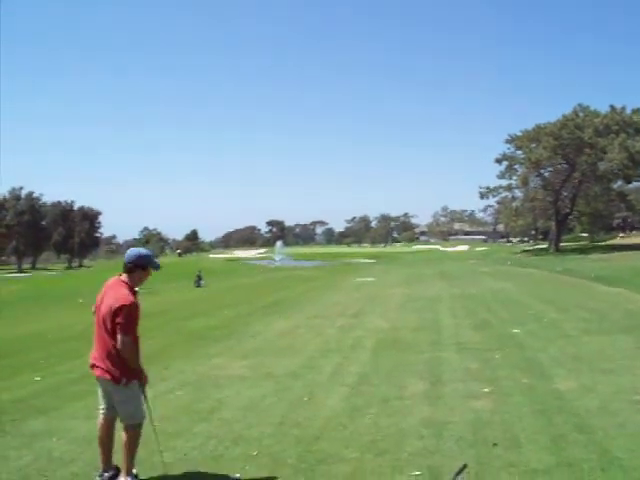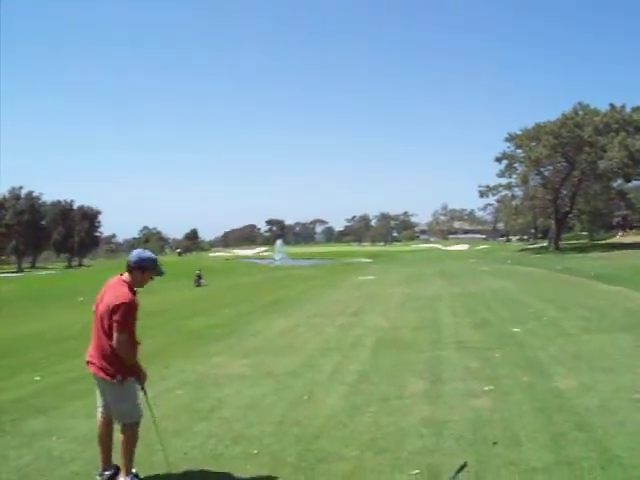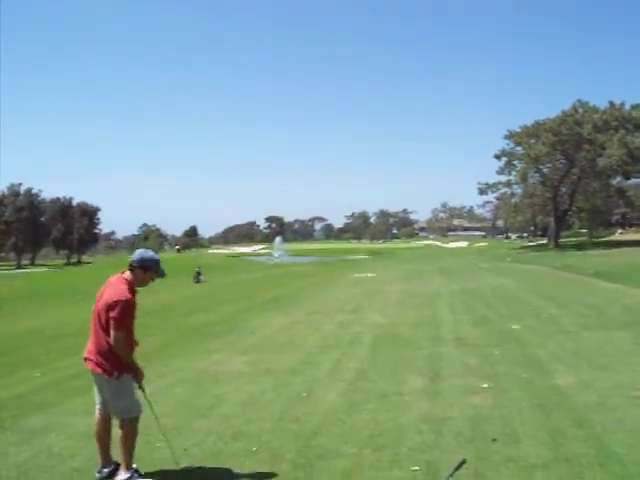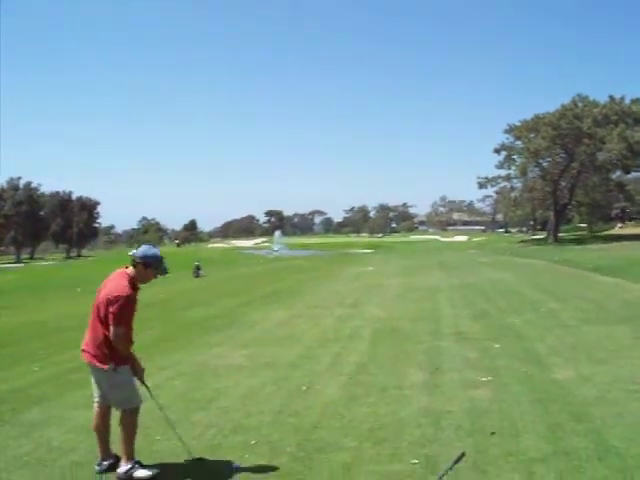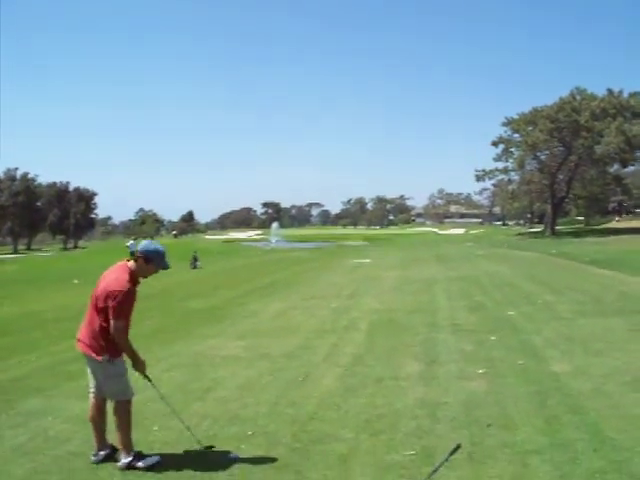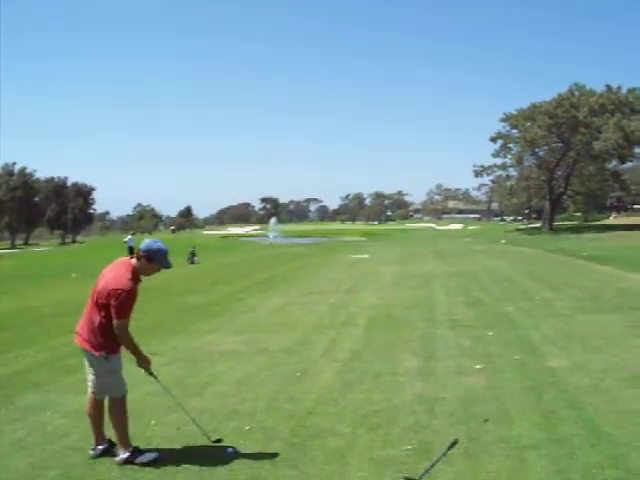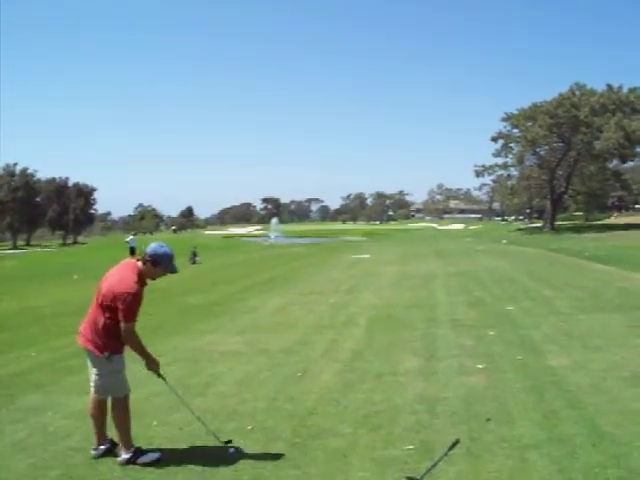
dt=0.1s
person 1, frame 1
left shoulder: (111, 284)
right shoulder: (127, 301)
left elbow: (96, 310)
right elbow: (124, 346)
right wrist: (140, 372)
left hip: (102, 364)
right hip: (119, 370)
left knee: (107, 417)
right knee: (134, 423)
person 1, frame 2
left shoulder: (113, 283)
right shoulder: (126, 300)
right elbow: (120, 344)
right wrist: (138, 369)
left hip: (99, 362)
right hip: (115, 368)
left knee: (106, 416)
right knee: (130, 422)
person 1, frame 3
left shoulder: (115, 280)
right shoulder: (123, 298)
right elbow: (117, 341)
left wrist: (129, 339)
right wrist: (135, 368)
left hip: (97, 359)
right hip: (112, 365)
left knee: (104, 412)
right knee: (130, 416)
person 1, frame 4
left shoulder: (119, 275)
right shoulder: (124, 293)
right elbow: (116, 336)
left wrist: (126, 337)
right wrist: (134, 363)
left hip: (95, 351)
right hip: (108, 357)
left knee: (102, 405)
right knee: (130, 407)
left ankle: (105, 458)
person 1, frame 5
left shoulder: (121, 267)
right shoulder: (123, 288)
right elbow: (117, 331)
right wrist: (135, 359)
left hip: (91, 342)
right hip: (104, 348)
left knee: (98, 397)
right knee: (123, 399)
left ankle: (102, 448)
right ankle: (127, 455)
person 1, frame 6
left shoulder: (122, 263)
right shoulder: (125, 286)
right elbow: (120, 329)
right wrist: (139, 356)
left hip: (91, 336)
right hip: (101, 343)
left knee: (96, 392)
right knee: (117, 396)
left ankle: (99, 443)
right ankle: (125, 450)
person 1, frame 7
left shoulder: (129, 264)
right shoulder: (131, 290)
right elbow: (128, 332)
right wrist: (149, 359)
left hip: (94, 337)
right hip: (105, 344)
left knee: (99, 393)
right knee: (120, 396)
left ankle: (101, 443)
right ankle: (128, 451)
